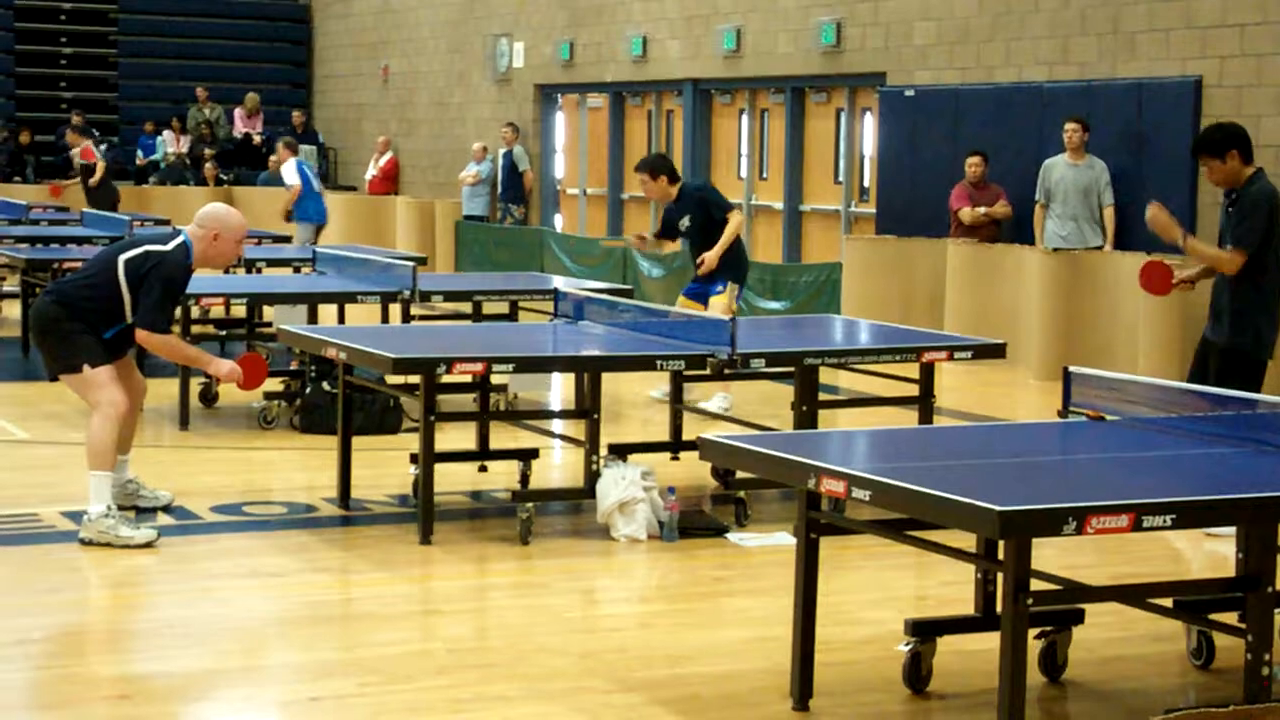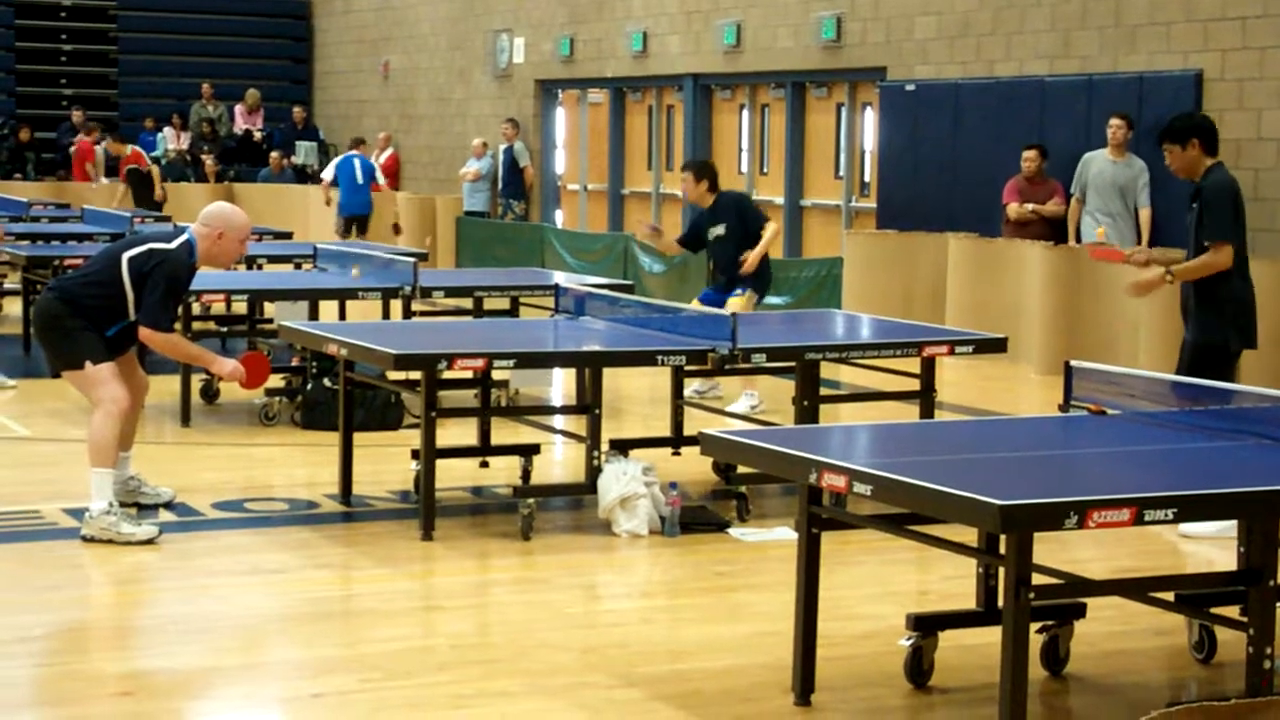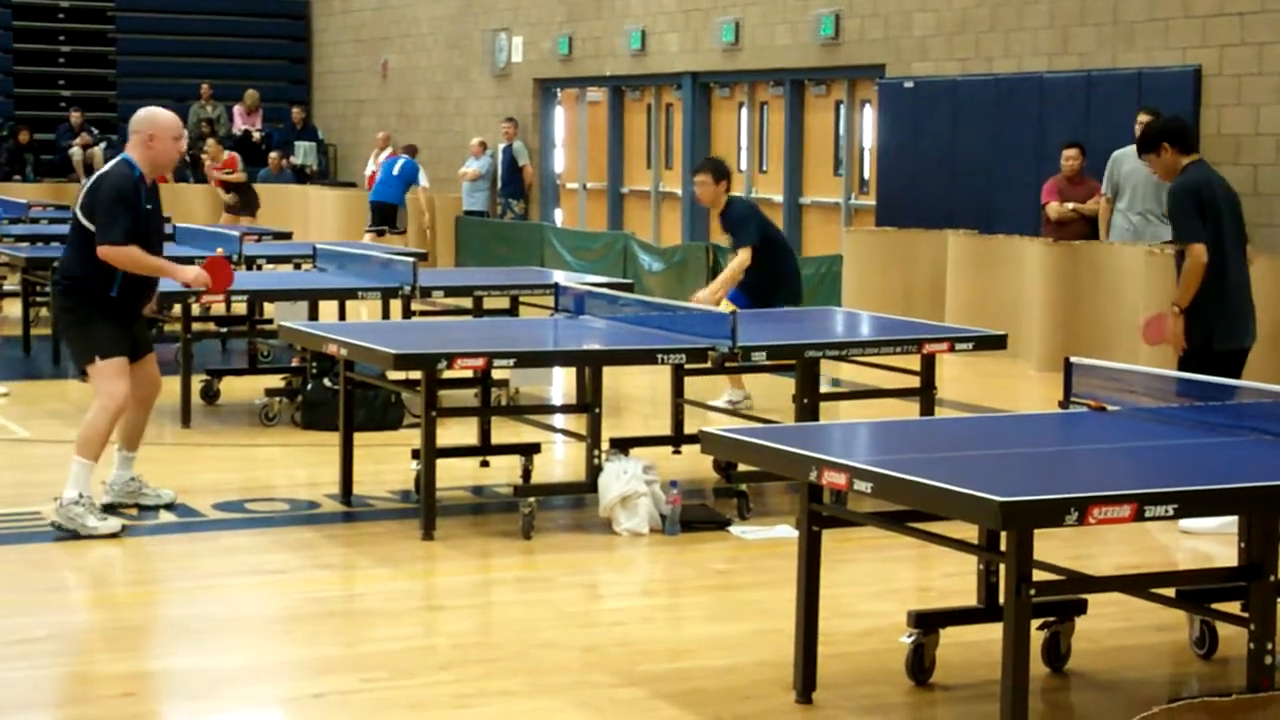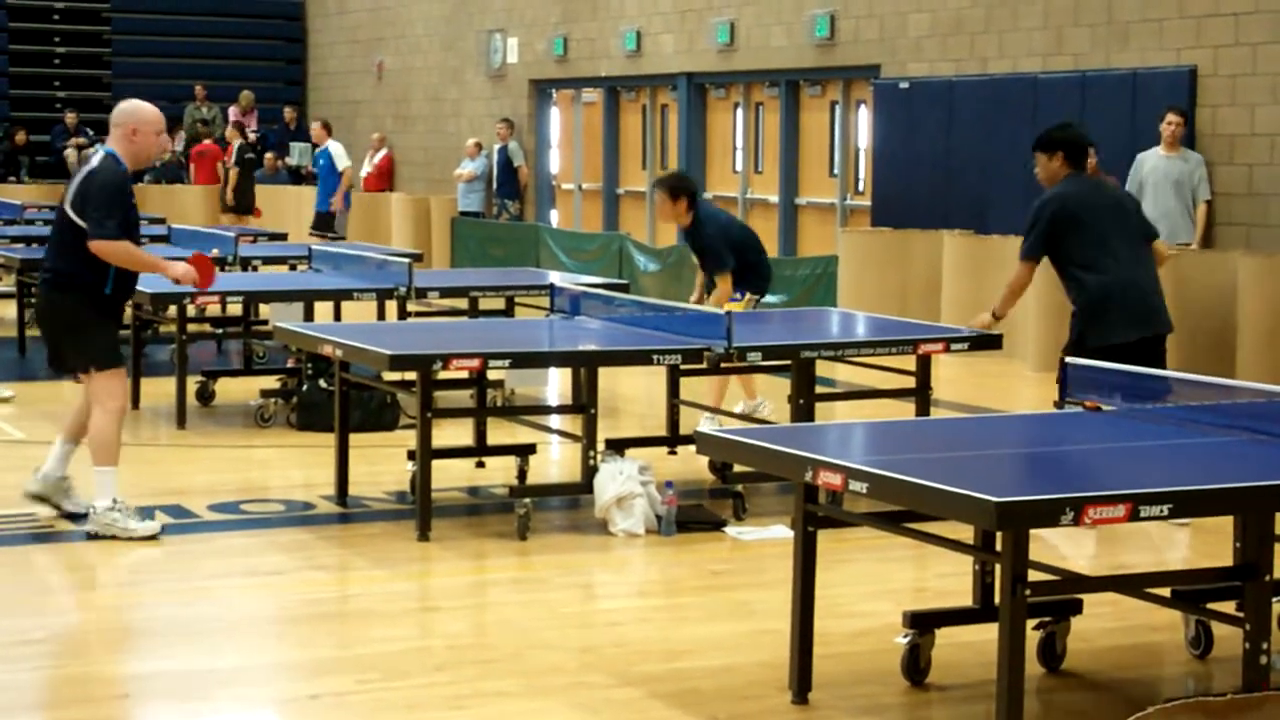
dt=1s
person 1, frame 1
right shoulder: (1236, 193)
left elbow: (1234, 262)
left wrist: (1177, 236)
right wrist: (1197, 272)
left hip: (1246, 329)
right hip: (1222, 323)
person 1, frame 2
left shoulder: (1218, 187)
right shoulder: (1208, 188)
left elbow: (1222, 258)
left wrist: (1164, 275)
right wrist: (1160, 261)
left hip: (1220, 323)
right hip: (1207, 321)
person 1, frame 3
left shoulder: (1184, 188)
right shoulder: (1220, 185)
left elbow: (1197, 257)
left wrist: (1177, 310)
left hip: (1209, 323)
right hip: (1235, 319)
person 1, frame 4
left shoulder: (1052, 203)
right shoulder: (1120, 196)
left elbow: (1022, 277)
right elbow: (1159, 253)
left wrist: (995, 314)
left hip: (1100, 320)
right hip: (1150, 316)
person 2, frame 1
left shoulder: (174, 253)
right shoulder: (169, 264)
left elbow: (147, 327)
right elbow: (149, 335)
right wrist: (209, 363)
left hip: (85, 321)
right hip: (60, 320)
left knee: (133, 392)
right knee: (112, 404)
left ankle: (120, 484)
right ankle: (99, 516)
person 2, frame 2
left shoulder: (178, 250)
right shoulder: (172, 262)
left elbow: (151, 325)
right elbow: (153, 333)
right wrist: (213, 362)
left hip: (87, 316)
right hip: (63, 316)
left knee: (135, 388)
right knee: (113, 401)
left ankle: (122, 481)
right ankle: (101, 513)
person 2, frame 3
left shoulder: (147, 184)
right shoulder: (116, 182)
right elbow: (110, 249)
left wrist: (148, 291)
right wrist: (177, 271)
left hip: (121, 303)
right hip: (85, 304)
left knee: (147, 386)
right knee: (115, 395)
left ankle: (123, 482)
right ankle: (73, 501)
person 2, frame 4
left shoulder: (110, 173)
right shoulder: (106, 176)
right elbow: (103, 244)
right wrist: (166, 268)
left hip: (82, 300)
right hip: (75, 301)
left knee: (99, 395)
right knee: (112, 398)
left ankle: (51, 476)
right ankle: (106, 509)
person 3, frame 1
left shoulder: (700, 192)
right shoulder: (671, 211)
left elbow: (736, 217)
right elbow: (660, 241)
left wrist: (715, 251)
right wrist: (643, 242)
left hip: (728, 269)
right hip: (705, 273)
left ankle: (723, 396)
person 3, frame 2
left shoulder: (735, 201)
right shoulder: (700, 219)
left elbow: (772, 226)
right elbow: (679, 247)
left wrist: (758, 252)
right wrist: (657, 238)
left hip: (750, 280)
right hip: (722, 282)
left ankle: (751, 396)
right ankle: (708, 382)
person 3, frame 3
left shoulder: (742, 212)
right shoulder: (724, 214)
left elbow: (744, 258)
left wrist: (711, 290)
right wrist: (723, 290)
left hip: (780, 283)
right hip: (753, 282)
right ankle: (738, 394)
person 3, frame 4
left shoulder: (710, 231)
right shoulder: (689, 220)
left elbow: (724, 288)
right wrist: (698, 292)
left hip: (749, 279)
right hip: (729, 272)
left ankle: (711, 417)
right ankle: (753, 403)
